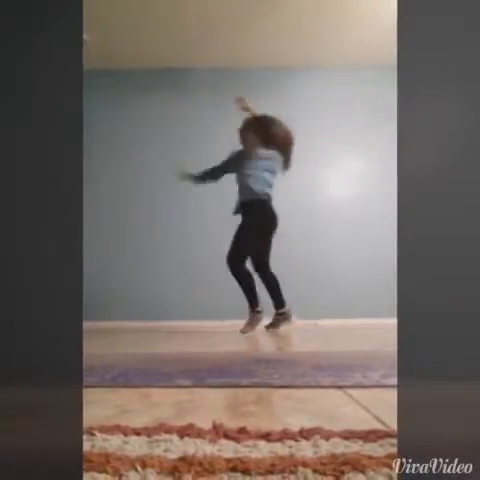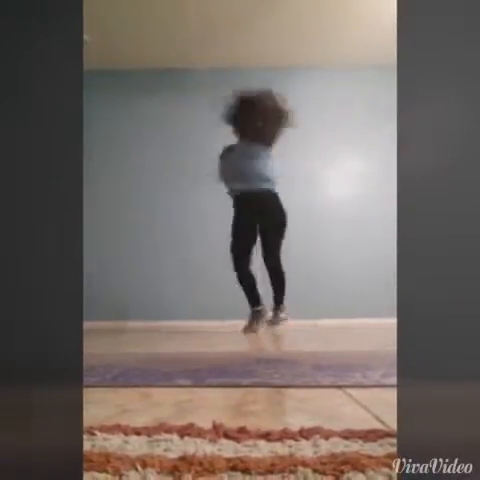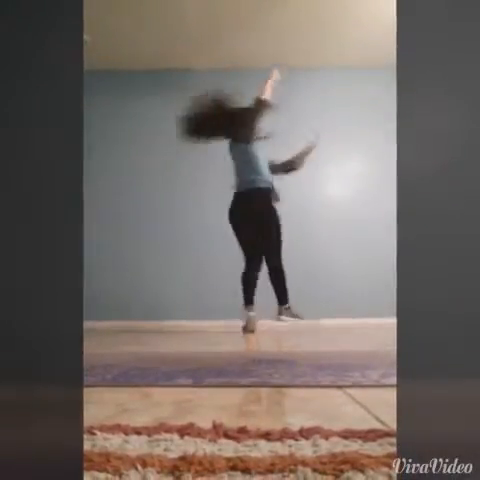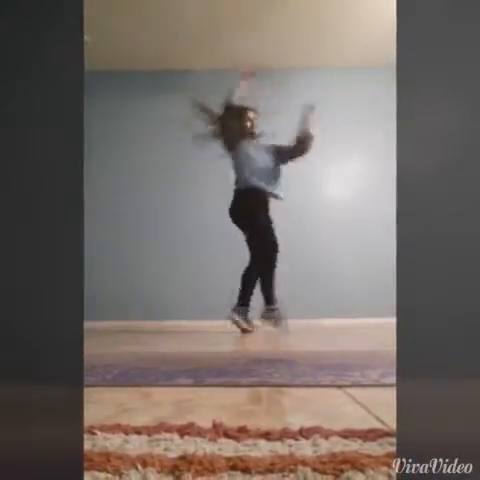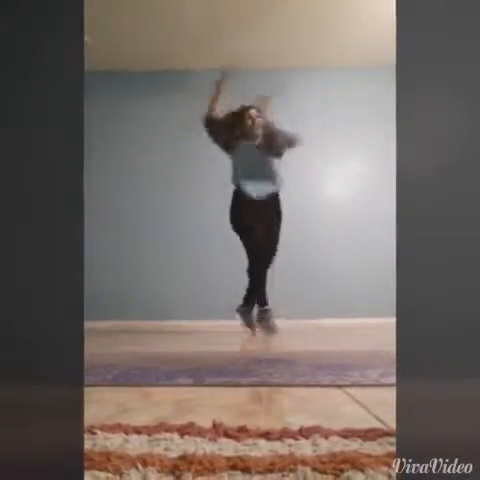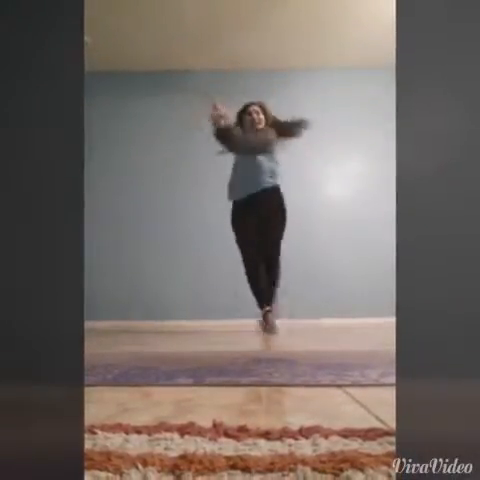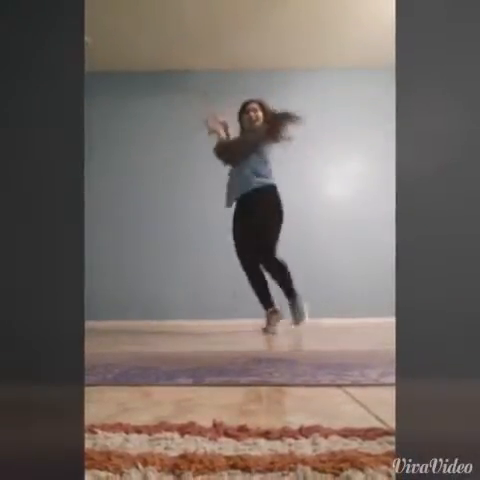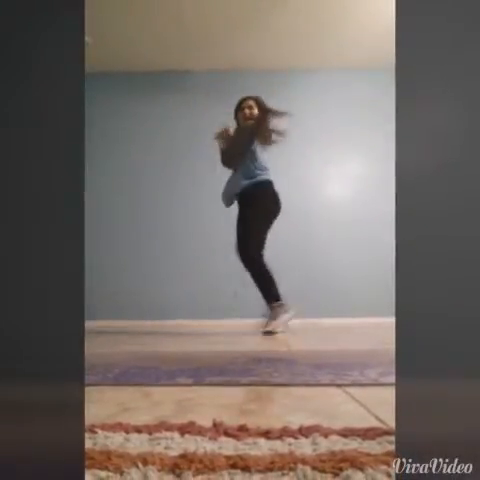
dt=0.1s
person 1, frame 1
left shoulder: (247, 155)
right shoulder: (276, 154)
left elbow: (216, 171)
right elbow: (271, 128)
left wrist: (194, 176)
right wrist: (252, 112)
left hip: (256, 214)
right hip: (264, 213)
left knee: (235, 261)
right knee: (262, 266)
left ankle: (255, 310)
right ankle: (281, 311)
person 1, frame 2
left shoulder: (228, 153)
right shoulder: (261, 145)
left elbow: (226, 177)
left hip: (244, 208)
right hip: (270, 206)
left knee: (241, 263)
right knee: (273, 261)
left ankle: (257, 309)
right ankle: (278, 311)
person 1, frame 3
left shoulder: (242, 146)
right shoulder: (242, 139)
left elbow: (276, 168)
right elbow: (261, 104)
left wrist: (301, 155)
right wrist: (272, 81)
left hip: (241, 206)
right hip: (259, 202)
left knee: (253, 260)
right knee: (273, 257)
left ankle: (249, 312)
right ankle: (284, 307)
person 1, frame 4
left shoulder: (267, 149)
right shoulder: (235, 144)
left elbow: (299, 149)
right elbow: (228, 111)
left wrist: (306, 124)
right wrist: (243, 82)
left hip: (261, 202)
right hip: (247, 202)
left knee: (260, 256)
right knee: (268, 250)
left ankle: (241, 309)
right ankle: (271, 307)
person 1, frame 5
left shoulder: (269, 145)
right shoulder: (234, 145)
left elbow: (285, 142)
right elbow: (211, 122)
left wrist: (267, 122)
right wrist: (217, 91)
left hip: (270, 203)
right hip: (244, 203)
left knee: (266, 255)
right knee: (258, 254)
left ankle: (248, 307)
right ankle: (263, 310)
person 1, frame 6
left shoulder: (269, 135)
right shoulder: (242, 142)
left elbow: (240, 140)
left wrist: (225, 121)
right wrist: (222, 120)
left hip: (269, 200)
right hip: (244, 205)
left knee: (270, 257)
right knee: (251, 259)
left ankle: (268, 309)
right ankle: (266, 310)
person 1, frame 7
left shoulder: (261, 135)
right shoulder: (244, 140)
left elbow: (227, 153)
right elbow: (227, 154)
left wrist: (220, 136)
right wrist: (221, 132)
left hip: (265, 199)
right hip: (244, 204)
left knee: (266, 256)
right knee: (248, 260)
left ankle: (294, 299)
right ankle: (271, 310)
person 1, frame 8
left shoulder: (252, 131)
right shoulder: (245, 135)
left elbow: (229, 160)
right elbow: (232, 162)
left wrist: (224, 142)
right wrist: (227, 140)
left hip: (260, 196)
right hip: (251, 199)
left knee: (248, 253)
right knee: (250, 255)
left ankle: (278, 305)
right ankle: (276, 307)
